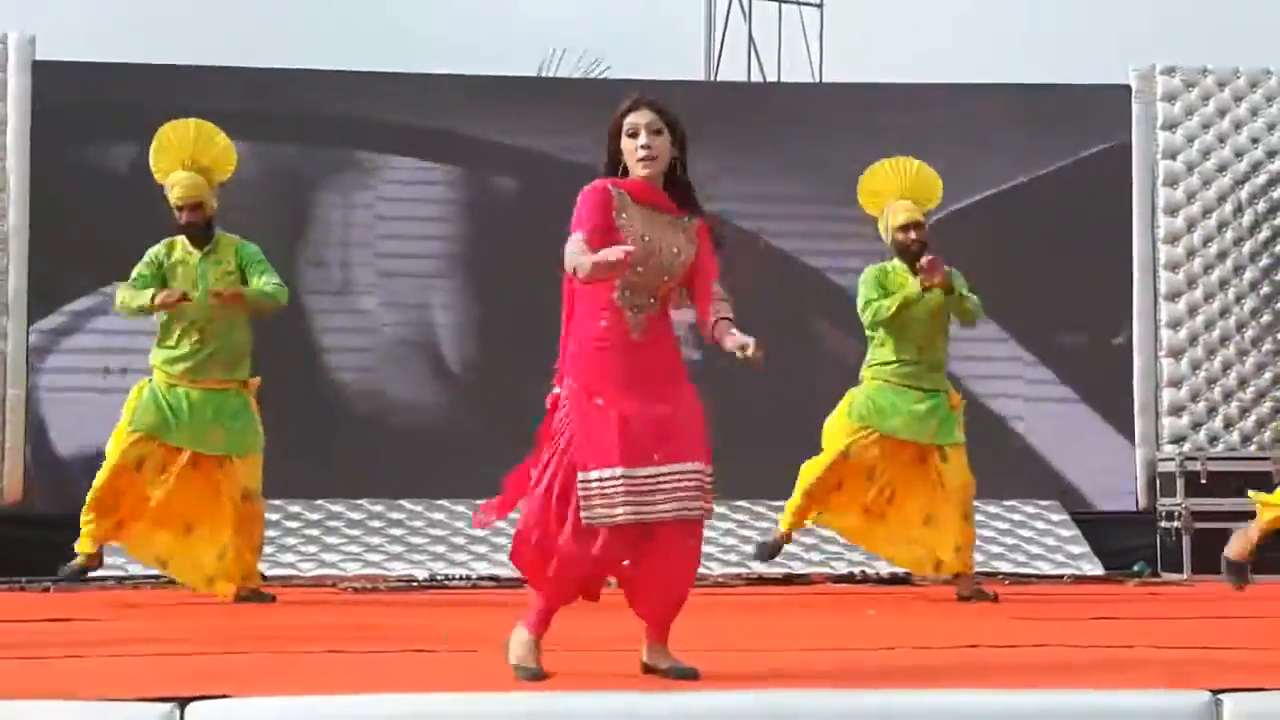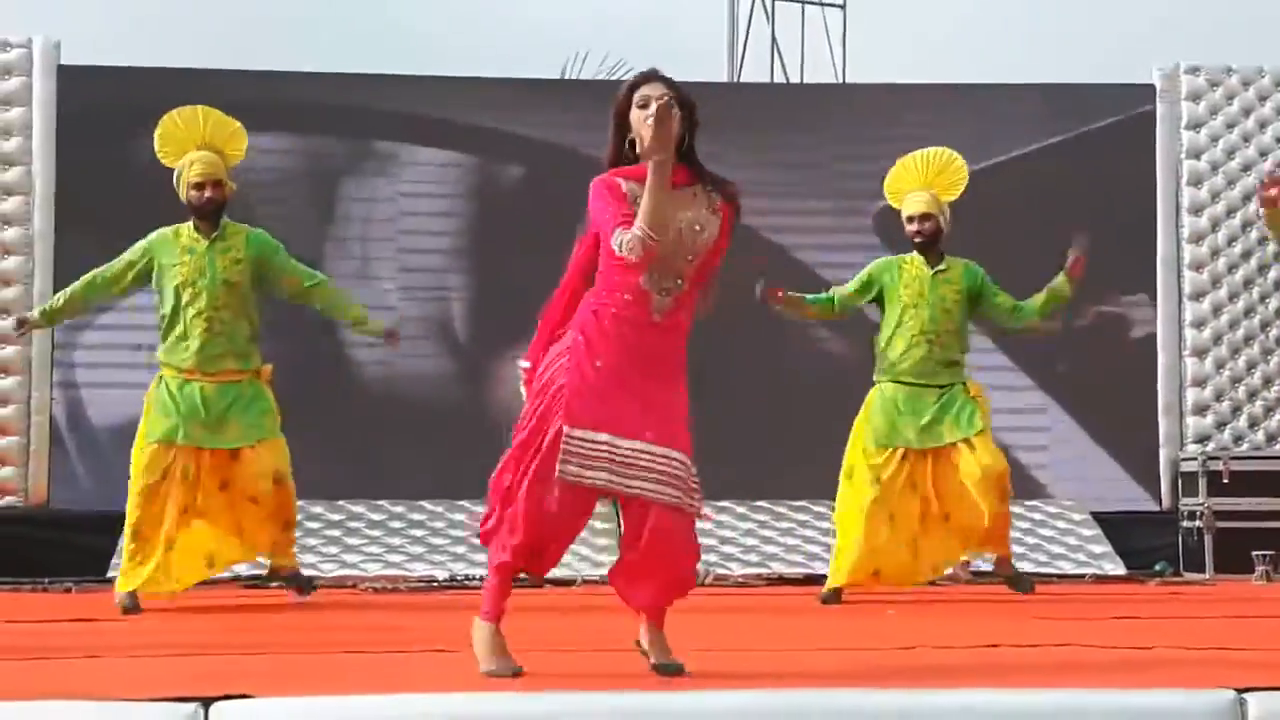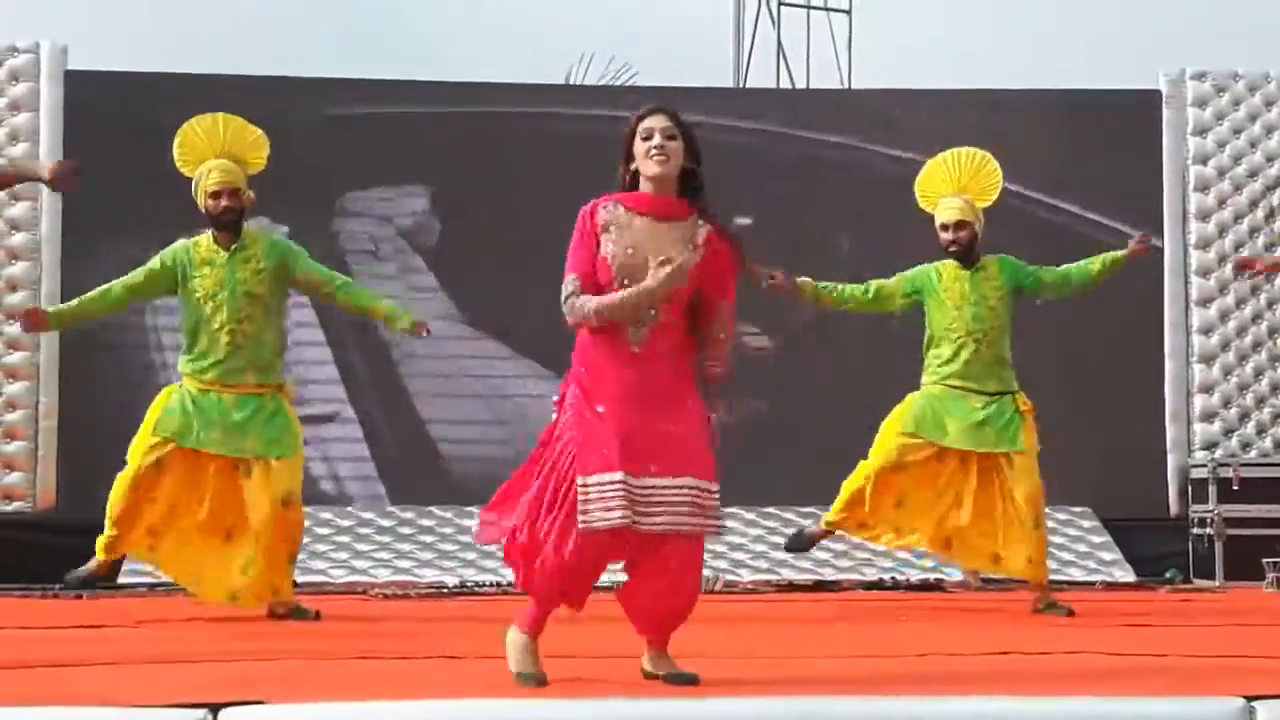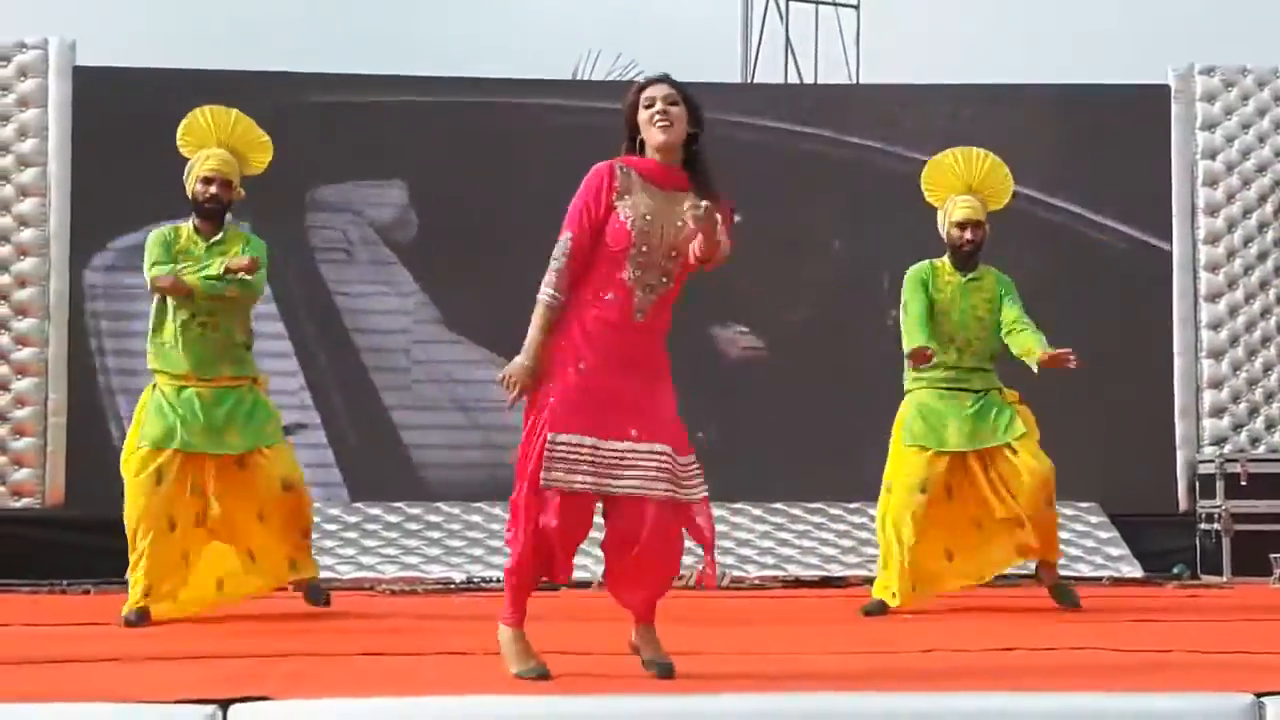
dt=0.3s
person 1, frame 1
left shoulder: (691, 226)
right shoulder: (598, 196)
left elbow: (710, 305)
right elbow: (578, 263)
left wrist: (736, 338)
right wrist: (618, 258)
left hip: (662, 383)
right hip: (595, 381)
left knee: (673, 521)
right knee: (599, 517)
left ankle: (656, 645)
right ankle: (530, 629)
person 1, frame 2
left shoulder: (716, 200)
right shoulder: (609, 187)
right elbow: (634, 253)
right wrist: (658, 171)
left hip: (659, 366)
right hip: (594, 354)
left knee: (662, 505)
right knee: (551, 483)
left ankle: (653, 630)
right ankle: (490, 620)
person 1, frame 3
left shoulder: (708, 237)
right shoulder: (599, 215)
left elbow: (719, 324)
right elbow: (575, 307)
left wrist: (708, 402)
right wrist: (647, 289)
left hip: (670, 396)
right hip: (599, 389)
left knee: (675, 529)
right knee: (595, 521)
left ankle: (656, 651)
right ankle: (526, 630)
person 1, frame 4
left shoulder: (700, 201)
right shoulder: (609, 177)
left elbow: (711, 256)
right elbow: (561, 267)
left wrist: (709, 230)
right wrist: (531, 351)
left hip: (645, 364)
right hip: (580, 355)
left knee: (655, 503)
right knee: (558, 489)
left ankle: (643, 629)
right ankle: (513, 624)
person 2, frame 1
left shoulder: (241, 253)
right shoulder: (162, 255)
left elbow: (275, 294)
right elbow: (127, 296)
left wrist: (236, 295)
right wrist: (157, 298)
left hip: (226, 398)
right hip: (163, 393)
left knee: (241, 494)
right knee: (120, 472)
left ankle: (244, 582)
right ankle: (89, 549)
person 2, frame 2
left shoulder: (254, 243)
right shoulder: (162, 244)
left elbow: (309, 284)
right elbow: (105, 280)
left wrist: (367, 321)
right wrist: (45, 314)
left hip: (241, 391)
right hip: (178, 392)
left knee: (271, 481)
right knee: (153, 487)
left ankle: (282, 560)
right ankle: (134, 581)
person 2, frame 3
left shoulder: (276, 250)
right shoulder: (182, 256)
left elbow: (331, 285)
right elbow: (127, 289)
left wrist: (394, 315)
right wrist: (61, 315)
left hip: (261, 404)
right hip: (196, 399)
left knee: (278, 503)
right knee: (142, 480)
left ankle: (278, 596)
right ankle: (109, 557)
person 2, frame 4
left shoulder: (249, 247)
right shoulder: (163, 239)
left elbow: (245, 291)
right elbow: (159, 281)
left wrist: (189, 282)
right wrist: (223, 269)
left hip: (238, 396)
right hip: (173, 397)
left knee: (284, 486)
right knee: (152, 499)
left ankle: (300, 571)
right ankle: (144, 597)
person 3, frame 1
left shoulder: (944, 275)
right shoulder: (873, 275)
left elbow: (971, 314)
right elbow: (873, 318)
left wrist: (948, 287)
right wrist: (917, 285)
left hip: (931, 400)
right hip: (879, 392)
left knee: (955, 487)
right knee: (835, 462)
left ankle: (963, 578)
right ankle: (787, 528)
person 3, frame 2
left shoulder: (968, 274)
right shoulder: (886, 270)
left elbow: (1020, 313)
right elbow: (834, 302)
left wrist: (1065, 283)
right wrist: (790, 301)
left hip: (951, 400)
right hip: (895, 400)
left knee: (990, 475)
right knee: (870, 489)
left ankle: (1003, 561)
right ankle: (840, 579)
person 3, frame 3
left shoulder: (1006, 270)
right shoulder: (924, 278)
left elbow: (1061, 281)
right elbow: (864, 297)
left wrist: (1121, 257)
right wrist: (803, 287)
left hip: (997, 406)
right hip: (938, 400)
left knee: (1024, 497)
right knee: (881, 467)
left ankle: (1040, 592)
right ankle: (827, 527)
person 3, frame 4
left shoulder: (999, 284)
right shoulder: (920, 276)
left elbow: (1019, 329)
right elbow: (912, 320)
left wrist: (1043, 355)
right wrist: (917, 348)
left hip: (986, 404)
right hip: (929, 406)
left knee: (1035, 479)
right knee: (909, 499)
left ankle: (1049, 573)
right ankle: (888, 591)
